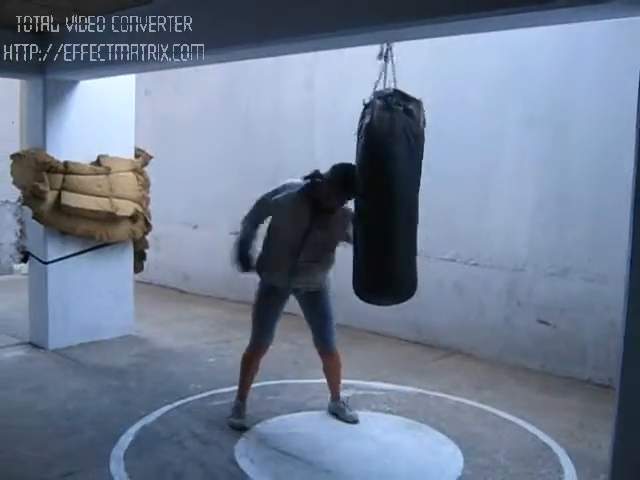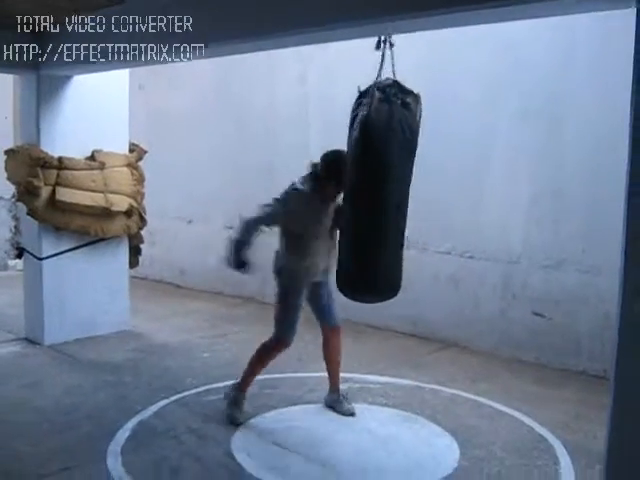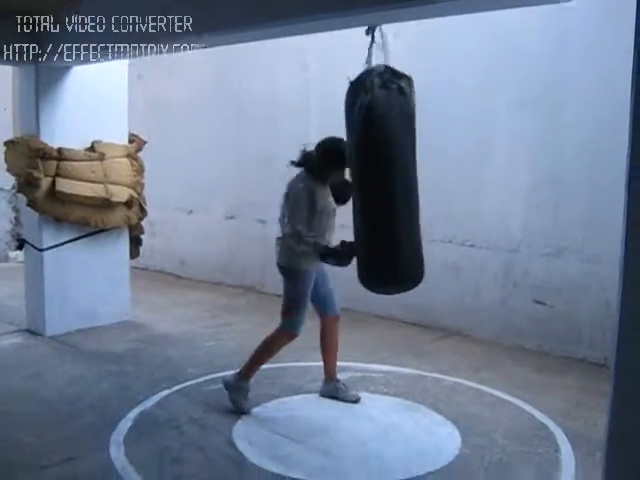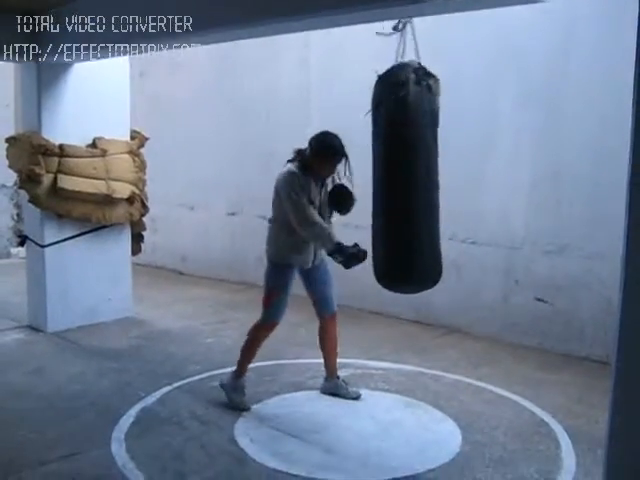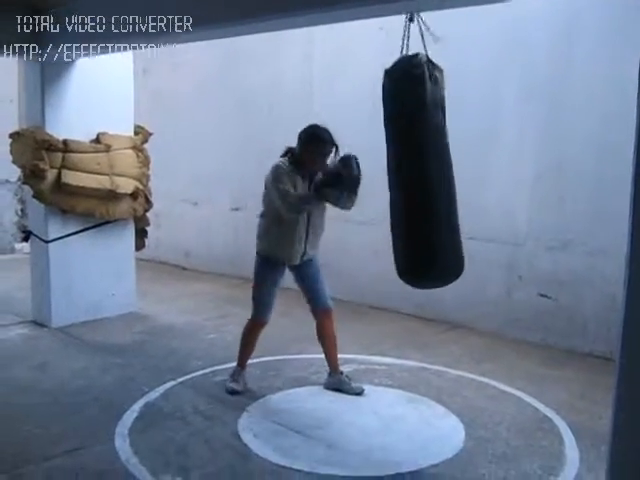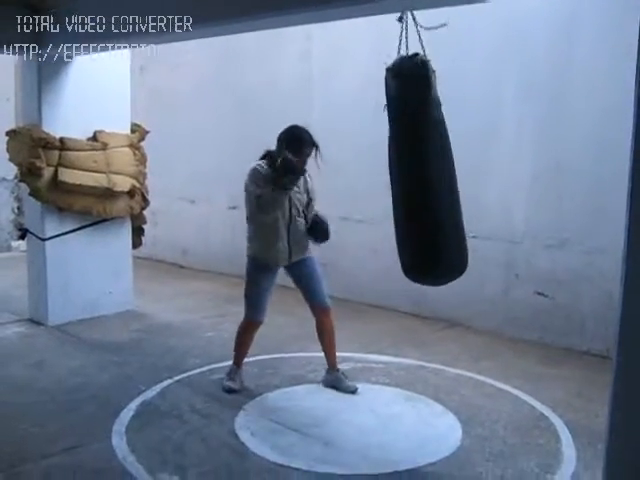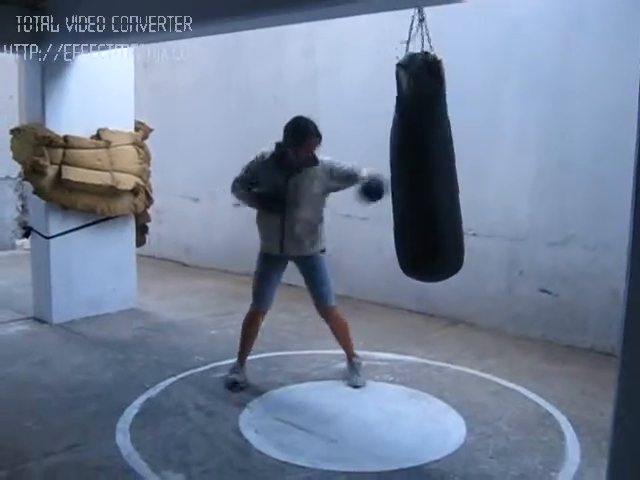
dt=0.2s
person 1, frame 1
left shoulder: (342, 216)
right shoulder: (291, 193)
right elbow: (255, 215)
right wrist: (243, 245)
left hip: (313, 286)
right hip: (274, 278)
left knee: (328, 350)
right knee: (259, 345)
left ankle: (336, 401)
right ankle: (240, 403)
person 1, frame 2
left shoulder: (331, 198)
right shoulder: (298, 194)
right elbow: (260, 217)
left wrist: (340, 217)
right wrist: (239, 245)
left hip: (318, 273)
right hip: (292, 273)
left knee: (333, 330)
right knee: (282, 339)
left ankle: (334, 393)
right ankle: (238, 392)
person 1, frame 3
left shoulder: (315, 181)
right shoulder: (305, 186)
right elbow: (298, 235)
left wrist: (342, 193)
right wrist: (329, 252)
left hip: (311, 261)
right hip: (298, 263)
left knee: (332, 318)
right knee: (289, 330)
left ankle: (331, 382)
right ankle: (240, 380)
person 1, frame 4
left shoulder: (321, 178)
right shoulder: (291, 177)
right elbow: (306, 223)
right wrist: (340, 249)
left hip: (315, 255)
right hip: (285, 255)
left knee: (329, 316)
right knee: (270, 320)
left ankle: (332, 379)
right ankle: (236, 379)
person 1, frame 5
left shoulder: (320, 173)
right shoulder: (281, 171)
left elbow: (346, 202)
right elbow: (291, 207)
right wrist: (320, 189)
left hip: (305, 254)
right hip: (273, 253)
left knee: (324, 312)
right knee: (260, 318)
left ankle: (335, 374)
right ankle: (239, 371)
person 1, frame 6
left shoulder: (302, 177)
right shoulder: (259, 173)
right elbow: (262, 211)
right wrist: (284, 183)
left hip: (299, 254)
right hip: (264, 256)
left knee: (323, 309)
right knee: (253, 319)
left ankle: (333, 372)
right ankle: (235, 370)
person 1, frame 7
left shoulder: (322, 168)
right shoulder: (265, 162)
left elbow: (354, 174)
right elbow: (238, 187)
left wrist: (368, 179)
right wrist: (257, 198)
left hip: (309, 249)
right hip: (272, 248)
left knee: (328, 309)
right knee: (258, 309)
left ankle: (353, 361)
right ankle: (239, 365)
